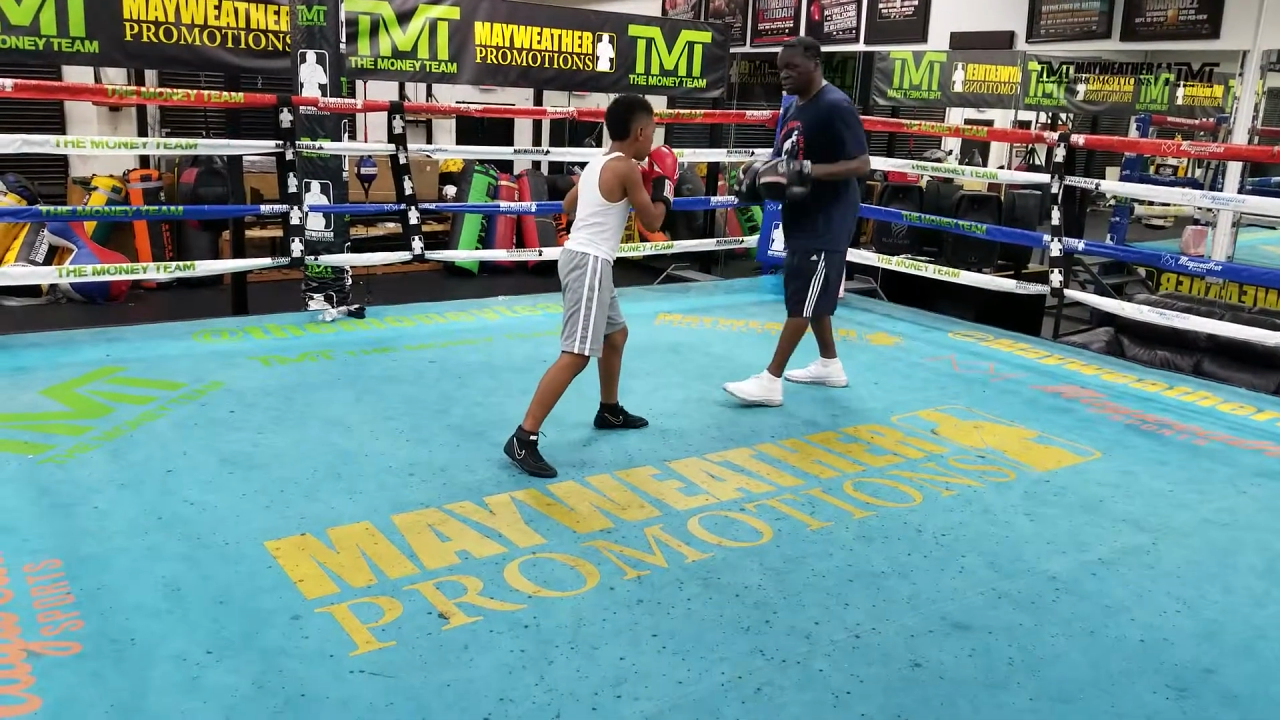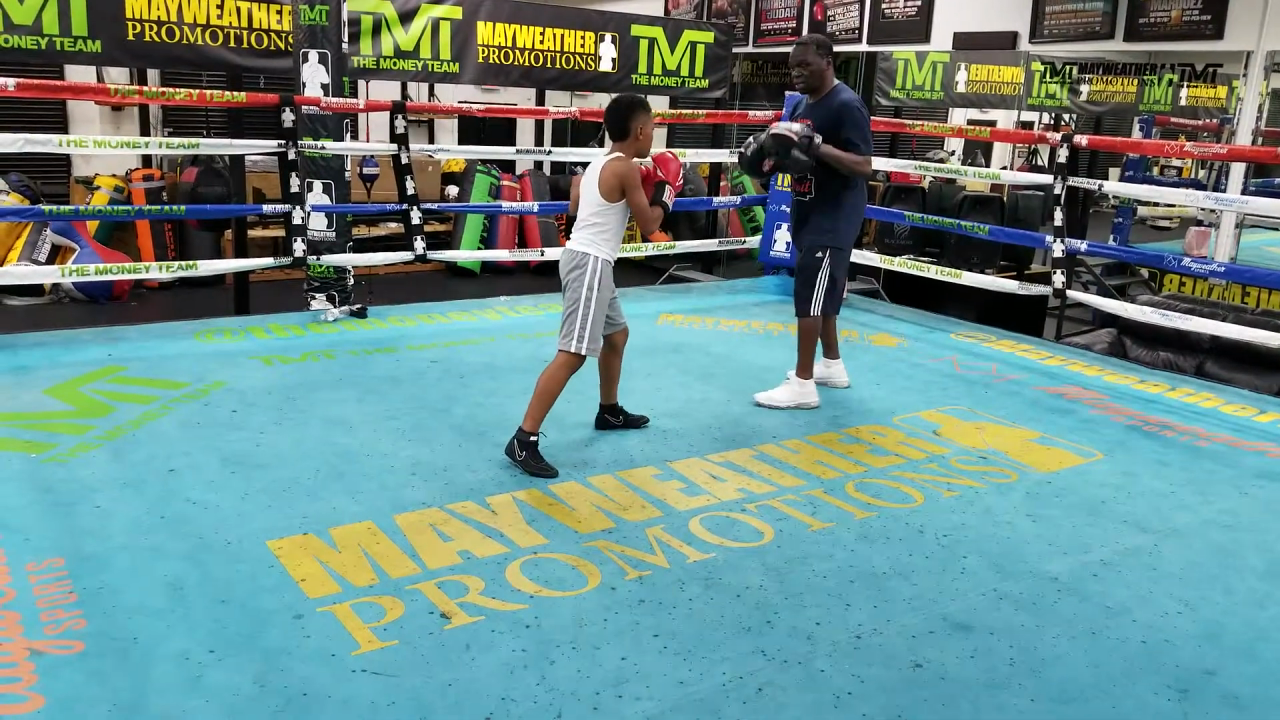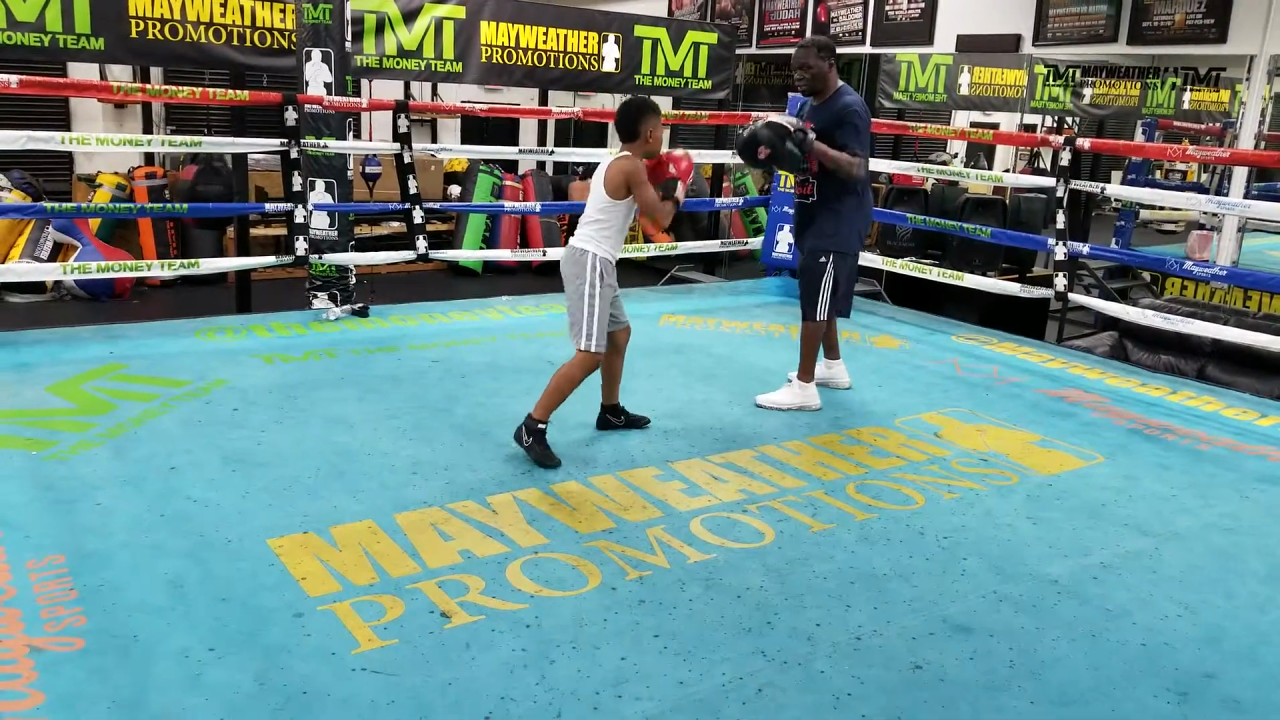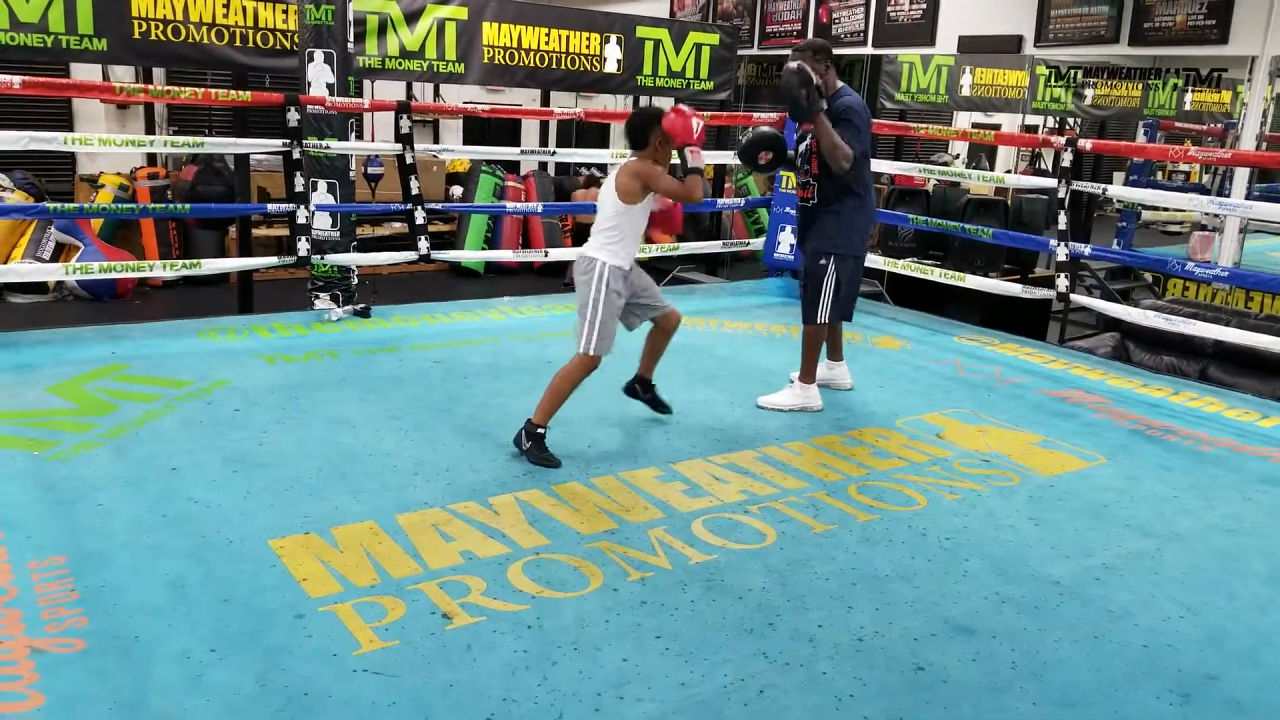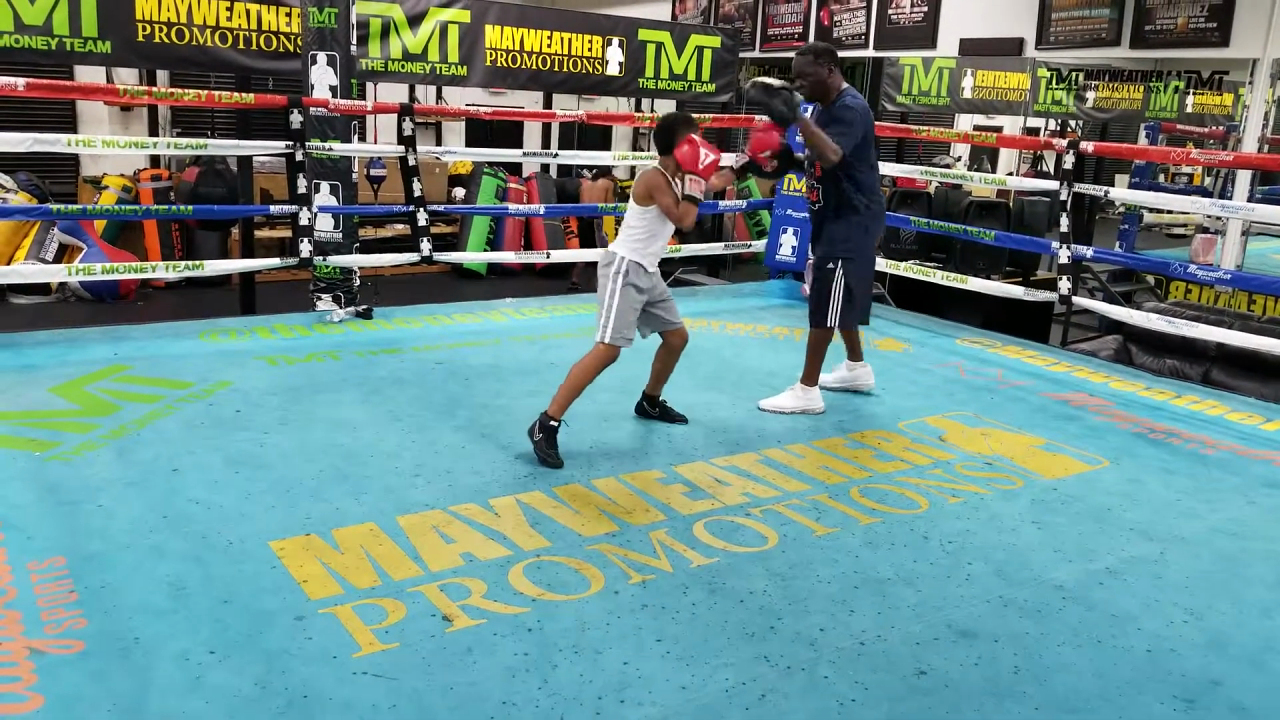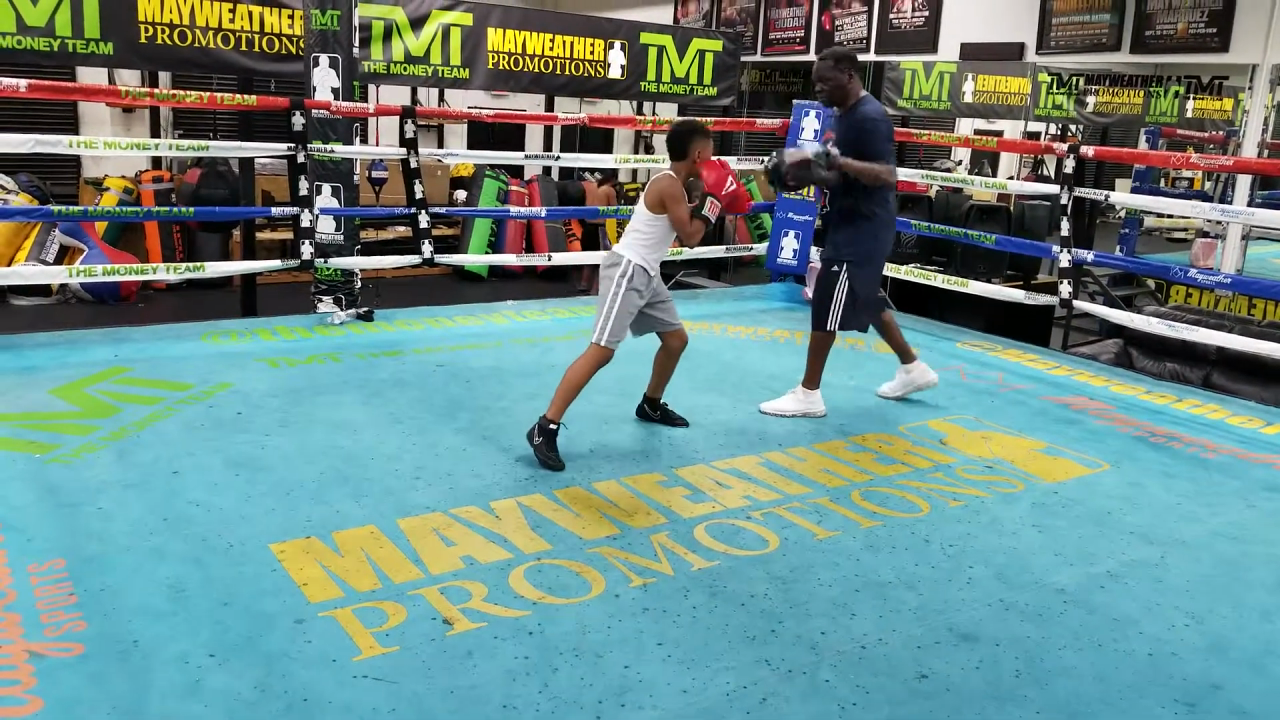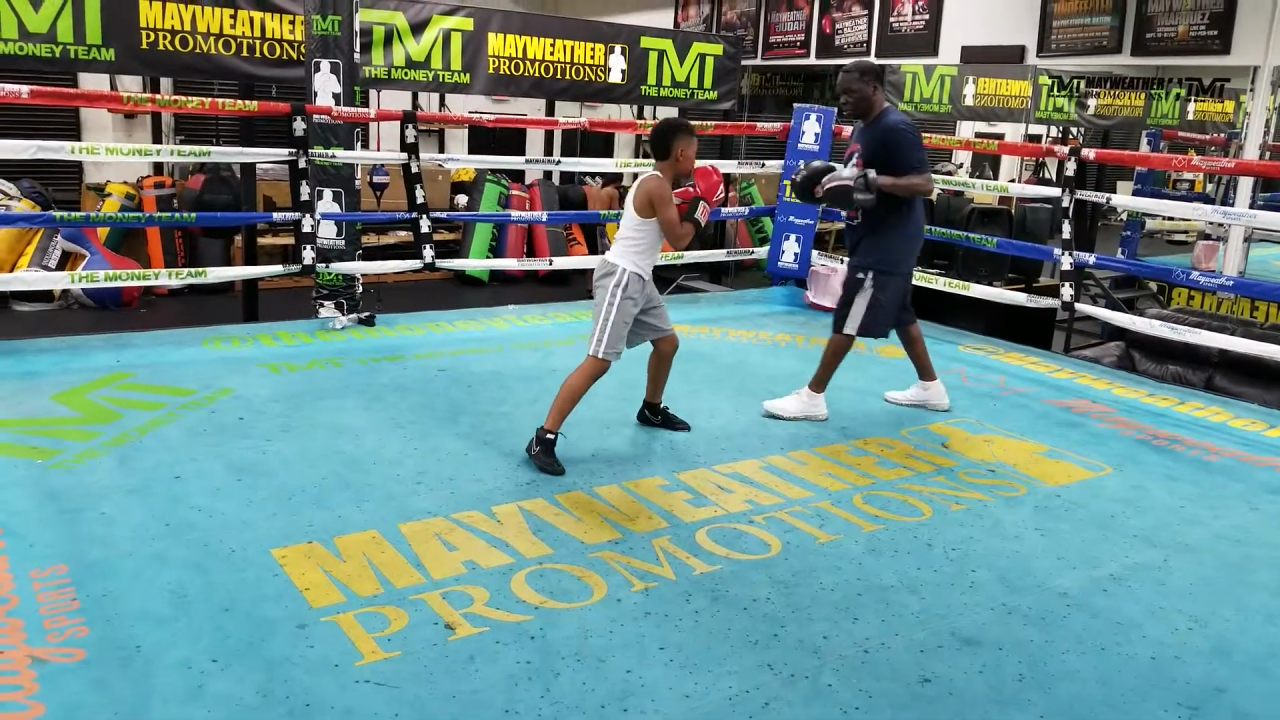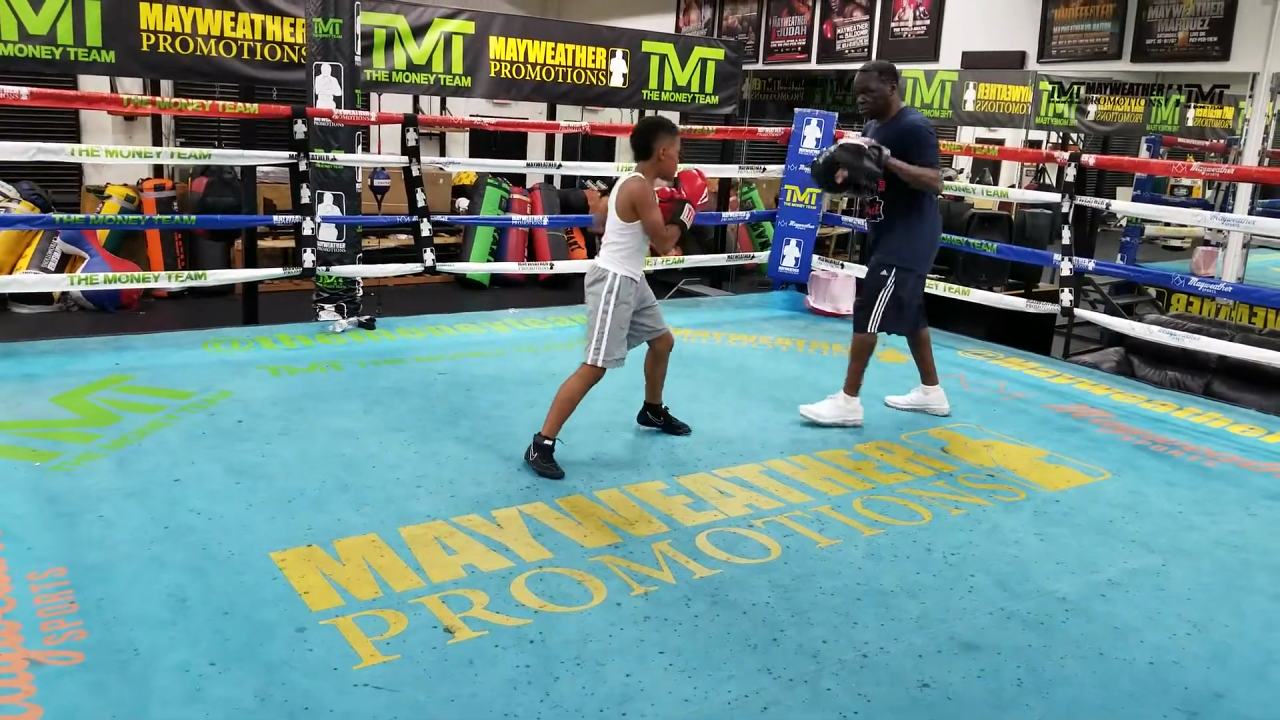
dt=0.2s
person 1, frame 1
left shoulder: (836, 106)
right shoulder: (795, 107)
left elbow: (860, 165)
left wrist: (807, 171)
right wrist: (767, 170)
left hip: (828, 217)
right hip: (802, 214)
left knee: (801, 297)
right knee: (812, 293)
left ankle: (771, 380)
right ankle: (829, 365)
person 1, frame 2
left shoulder: (847, 104)
right shoulder: (802, 105)
left elbow: (864, 167)
left wrist: (816, 145)
right wrist: (774, 156)
left hip: (835, 214)
right hip: (809, 211)
left knee: (810, 296)
right knee: (819, 293)
left ankle: (803, 384)
right ankle: (832, 365)
person 1, frame 3
left shoulder: (849, 107)
right shoulder: (808, 105)
left elbow: (855, 169)
left wrist: (809, 139)
left hip: (841, 216)
right hip: (814, 214)
left knee: (815, 297)
right knee: (822, 295)
left ankle: (804, 387)
right ankle: (832, 366)
person 1, frame 4
left shoulder: (848, 107)
right shoulder: (815, 104)
left elbow: (842, 162)
left wrist: (815, 110)
left hip: (844, 216)
right hip: (821, 214)
left knee: (817, 298)
right knee: (827, 295)
left ankle: (805, 388)
right ankle: (835, 367)
person 1, frame 5
left shoulder: (850, 108)
right shoulder: (825, 106)
left elbow: (830, 155)
left wrist: (791, 114)
left hip: (853, 220)
right hip: (837, 217)
left knee: (826, 302)
right knee: (840, 297)
left ankle: (806, 391)
right ankle: (856, 366)
person 1, frame 6
left shoulder: (869, 117)
right shoulder: (844, 114)
left elbow: (885, 175)
left wrist: (833, 161)
right wrist: (812, 167)
left hip: (861, 226)
right hip: (851, 224)
left knee: (826, 306)
right knee: (868, 301)
left ankle: (808, 394)
right ankle: (914, 369)
person 1, frame 7
left shoulder: (897, 128)
right shoulder: (863, 128)
left elbow: (924, 185)
left wrist: (872, 180)
right wrist: (830, 186)
left hip: (891, 236)
right hip: (874, 234)
left knee: (851, 315)
right knee: (896, 310)
left ankle: (812, 397)
right ankle: (931, 387)
person 1, frame 8
left shoulder: (915, 127)
right shoulder: (872, 128)
left elbow: (933, 181)
left wrist: (886, 158)
right wrist: (845, 176)
left hip: (910, 235)
right hip: (889, 233)
left knee: (869, 311)
right knee: (909, 312)
left ankle: (849, 400)
right ankle: (931, 392)
person 2, frame 1
left shoulder: (597, 164)
right shoulder: (625, 168)
left elbow: (568, 206)
right elbow: (652, 223)
right wrist: (664, 181)
left hip: (585, 259)
right hip: (590, 263)
left knee: (616, 335)
right knee: (576, 355)
left ankle: (609, 411)
right ankle: (523, 440)
person 2, frame 2
left shoulder: (600, 164)
right shoulder: (626, 168)
left elbow: (573, 205)
right elbow: (648, 226)
right wrist: (666, 186)
left hip: (590, 261)
right hip: (590, 263)
left knee: (617, 335)
right knee: (572, 354)
left ankle: (610, 412)
right ankle: (524, 441)
person 2, frame 3
left shoulder: (614, 165)
right shoulder: (631, 168)
right elbow: (661, 219)
left wrist: (660, 178)
right wrist: (677, 184)
left hip: (598, 263)
right hip: (589, 263)
left knee: (620, 335)
right knee: (590, 354)
left ankle: (610, 411)
right ankle: (532, 428)
person 2, frame 4
left shoulder: (631, 171)
right shoulder: (637, 171)
right elbow: (693, 194)
left wrist: (659, 213)
right wrist: (690, 149)
left hip: (623, 268)
right hip: (602, 268)
left knee: (668, 319)
right knee: (589, 357)
left ankle: (641, 383)
right ankle: (533, 432)
person 2, frame 5
left shoulder: (674, 178)
right shoulder: (654, 177)
left elbow: (715, 183)
right elbow: (684, 221)
right wrist: (695, 177)
left hip: (646, 270)
right hip: (624, 268)
left knee: (677, 337)
right knee: (606, 350)
left ankle: (650, 402)
right ankle: (546, 425)
person 2, frame 6
left shoulder: (675, 183)
right shoulder: (670, 186)
left elbow: (679, 223)
right elbow: (690, 237)
left wrist: (710, 198)
right wrist: (713, 199)
left hip: (646, 273)
right hip: (626, 270)
left knee: (676, 338)
right knee: (601, 350)
left ankle: (651, 405)
right ankle: (545, 429)
person 2, frame 7
left shoulder: (653, 182)
right shoulder: (658, 187)
right elbow: (679, 241)
left wrist: (681, 203)
right wrist: (703, 203)
left hip: (638, 278)
right hip: (621, 277)
left knee: (667, 343)
right knee: (598, 361)
left ankle: (652, 410)
right ankle: (543, 440)
person 2, frame 8
left shoulder: (632, 182)
right shoulder: (640, 189)
left elbow: (601, 220)
right elbow: (664, 243)
right wrist: (687, 205)
left hip: (630, 280)
right hip: (613, 281)
left knee: (663, 342)
right knee: (594, 367)
left ankle: (653, 410)
right ankle: (541, 445)
